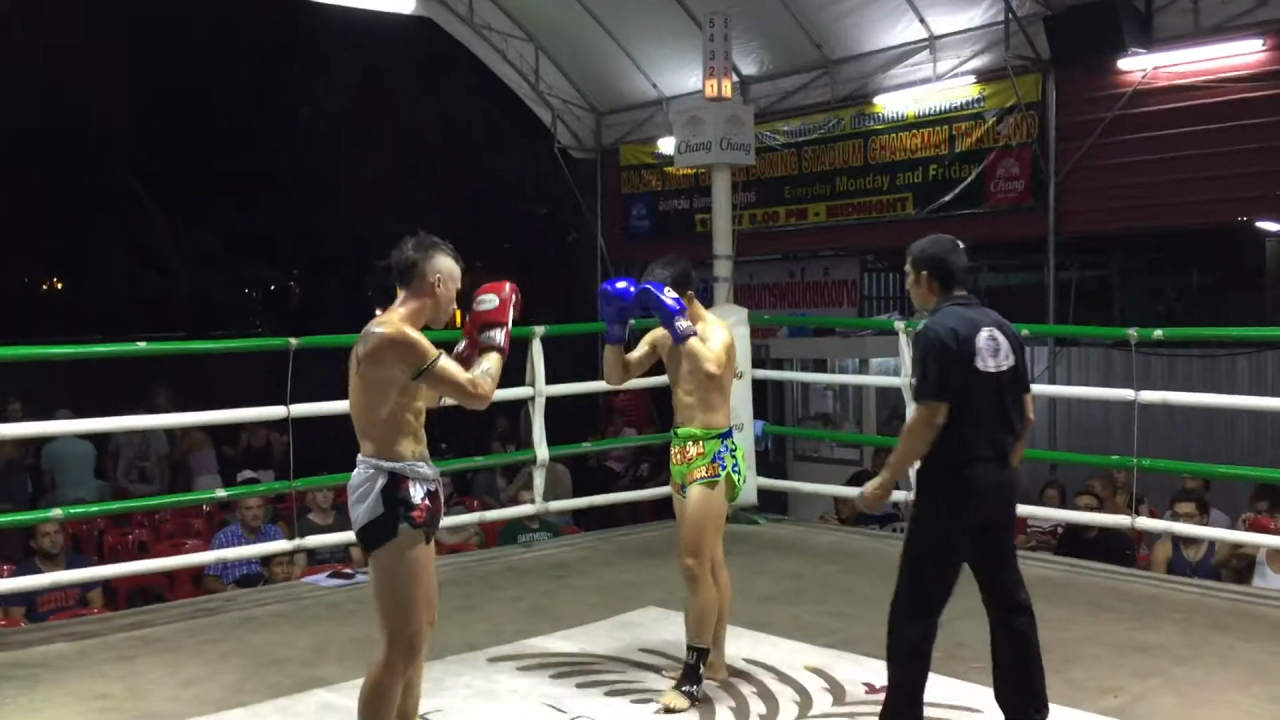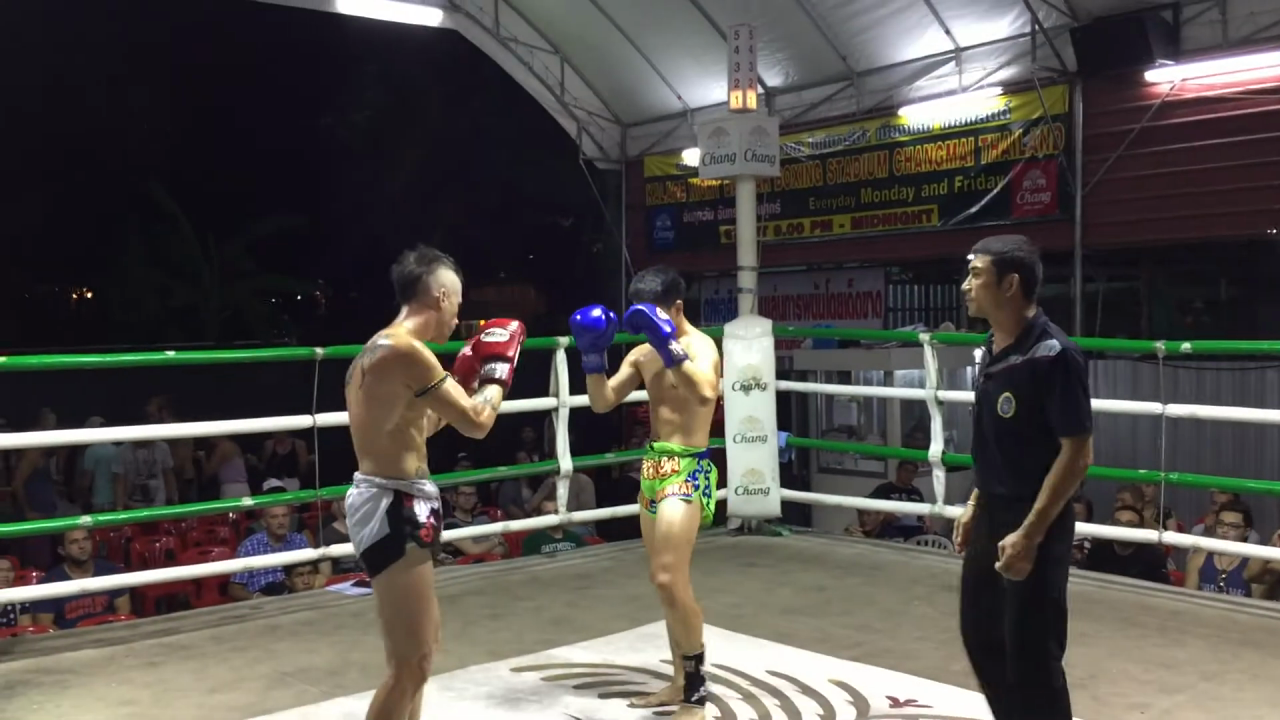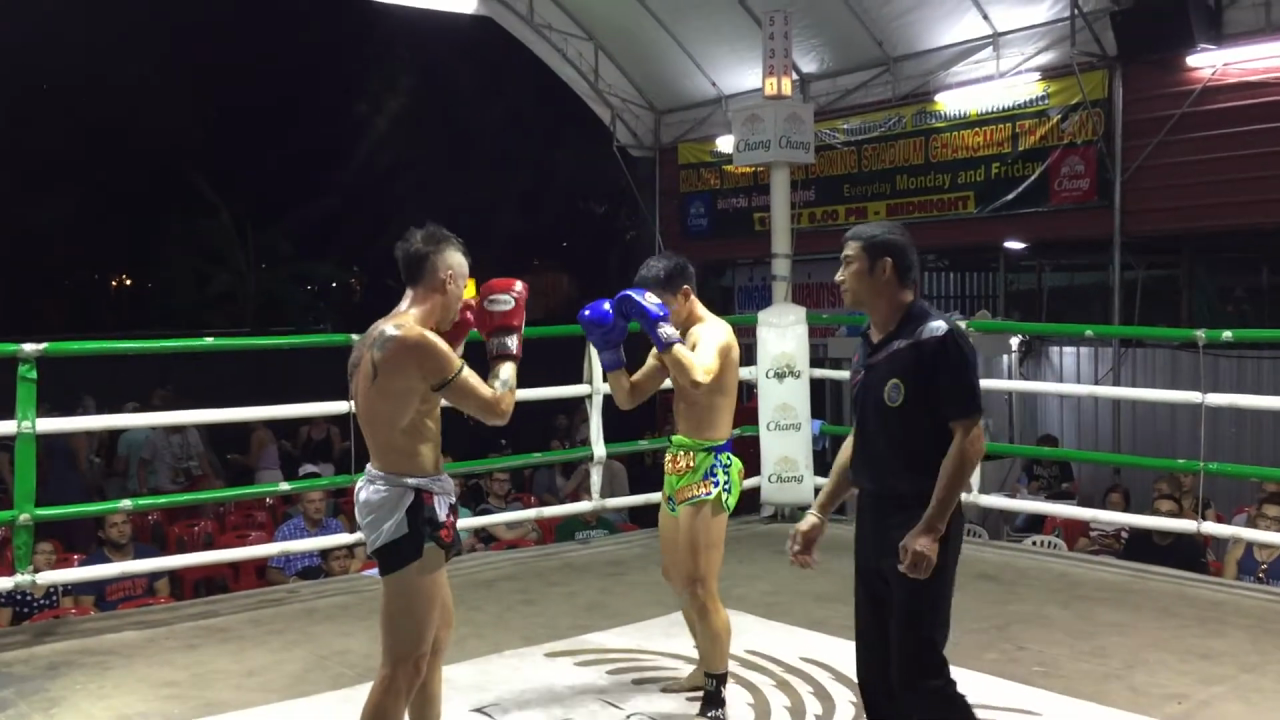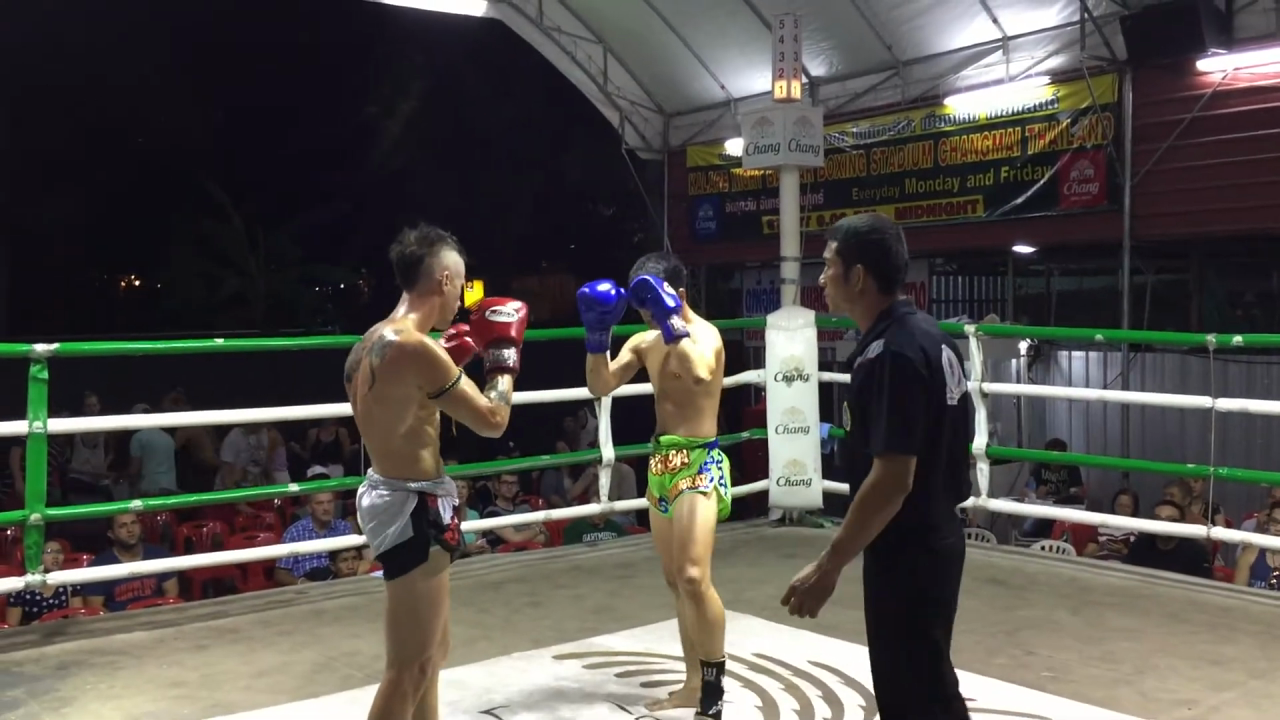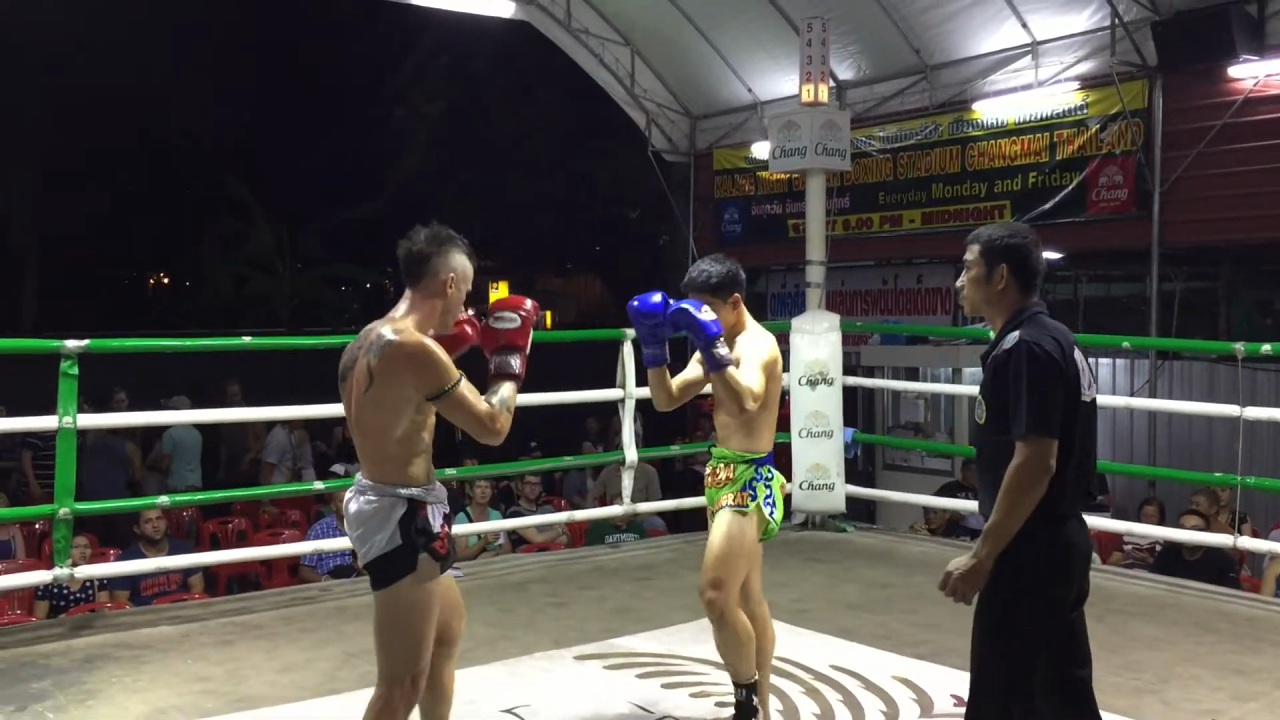
dt=1s
person 1, frame 1
left shoulder: (936, 330)
right shoulder: (1001, 327)
left elbow: (929, 419)
right elbow: (1026, 416)
left wrist: (886, 480)
left hip: (952, 483)
right hip: (997, 480)
left knee: (916, 609)
right knee: (1009, 603)
person 1, frame 2
left shoulder: (1054, 355)
right shoulder: (992, 348)
left elbow: (1076, 454)
left wrist: (1029, 534)
right wrist: (976, 506)
left hip: (1036, 529)
right hip: (991, 520)
left knee: (1032, 656)
right knee: (981, 634)
person 1, frame 3
left shoulder: (938, 339)
right shoulder: (868, 345)
left elbow: (969, 440)
left wrist: (930, 529)
right wrist: (819, 513)
left hip: (921, 530)
right hip: (874, 526)
left knee: (919, 672)
right knee: (877, 671)
person 1, frame 4
left shoulder: (891, 354)
right shoulder: (926, 334)
left elbow: (892, 478)
left wrist: (827, 567)
left hip: (908, 551)
right hip: (934, 538)
right knee: (929, 679)
person 1, frame 5
left shoulder: (1024, 347)
right shoulder: (1052, 339)
left elbow: (1035, 463)
left wrist: (982, 555)
left hip: (1030, 551)
right hip: (1061, 542)
person 2, frame 1
left shoulder: (384, 334)
right shoulder: (397, 338)
left elbow: (433, 393)
right elbow: (477, 393)
left wrist: (473, 343)
right wrist: (496, 335)
left hip: (403, 490)
right hip: (395, 493)
left knee: (420, 629)
right knee: (403, 644)
person 2, frame 2
left shoulder: (384, 349)
right shoulder: (404, 351)
right elbow: (476, 421)
left wrist: (468, 369)
right wrist: (499, 367)
left hip: (394, 505)
right hip: (395, 510)
left knee: (423, 640)
right knee: (411, 664)
person 2, frame 3
left shoulder: (377, 336)
right shoulder: (416, 343)
right elbow: (497, 409)
left wrist: (456, 334)
right wrist: (505, 334)
left hip: (396, 495)
right hip: (410, 504)
left knee: (437, 632)
right knee: (405, 664)
person 2, frame 4
left shoulder: (374, 341)
right shoulder: (414, 348)
right elbow: (492, 421)
left wrist: (449, 360)
right wrist: (503, 349)
left hip: (396, 499)
right hip: (414, 509)
left knee: (430, 649)
right knee: (408, 668)
person 2, frame 5
left shoulder: (369, 339)
right shoulder: (412, 348)
right elbow: (492, 427)
left wrist: (443, 351)
right wrist: (508, 354)
left hip: (385, 505)
right hip: (404, 518)
left knee: (448, 632)
person 3, frame 1
left shoulder: (715, 332)
right shoulder: (661, 336)
left elbow: (711, 370)
right elbow: (615, 375)
left wrist: (677, 322)
right wrist: (615, 325)
left hip: (712, 455)
right hip: (682, 452)
left knee: (694, 565)
right knee: (710, 563)
left ankle: (691, 680)
right ankle: (713, 658)
person 3, frame 2
left shoulder: (700, 346)
right shoulder: (643, 354)
left elbow: (706, 394)
right elbow: (600, 402)
left wrist: (668, 343)
right wrist: (593, 354)
left hip: (687, 470)
right hip: (653, 469)
left knee: (669, 579)
right knee: (665, 581)
right ankle: (681, 680)
person 3, frame 3
left shoulder: (715, 334)
right shoulder: (670, 344)
left elbow: (699, 377)
right elbow: (627, 398)
left wrist: (658, 326)
right wrist: (610, 347)
left hip: (708, 466)
right hip: (679, 462)
left knee: (699, 587)
right knee: (676, 575)
right ankle: (710, 666)
person 3, frame 4
left shoulder: (703, 334)
right shoulder: (644, 342)
left elbow: (700, 375)
right elbow: (599, 385)
left wrist: (669, 320)
right wrist: (597, 331)
left hip: (698, 464)
right hip: (660, 464)
left knee: (694, 578)
right knee: (676, 582)
person 3, frame 5
left shoulder: (758, 344)
right shoulder: (711, 351)
left elbow: (748, 401)
right elbow: (666, 399)
left wrist: (715, 344)
right wrist: (653, 345)
left hip: (749, 480)
right hip: (721, 475)
left knee: (715, 594)
right knee: (746, 599)
